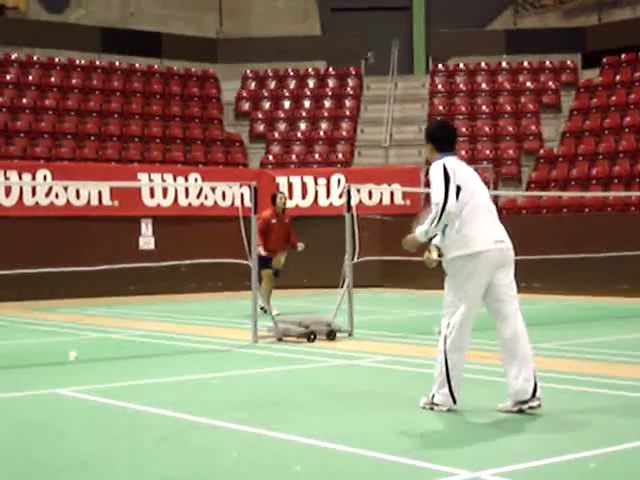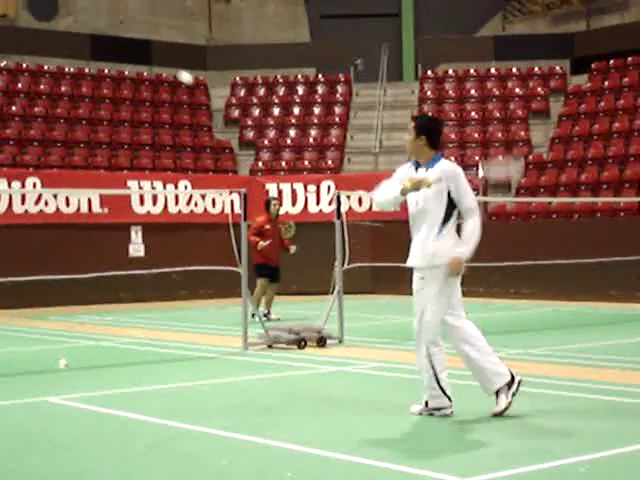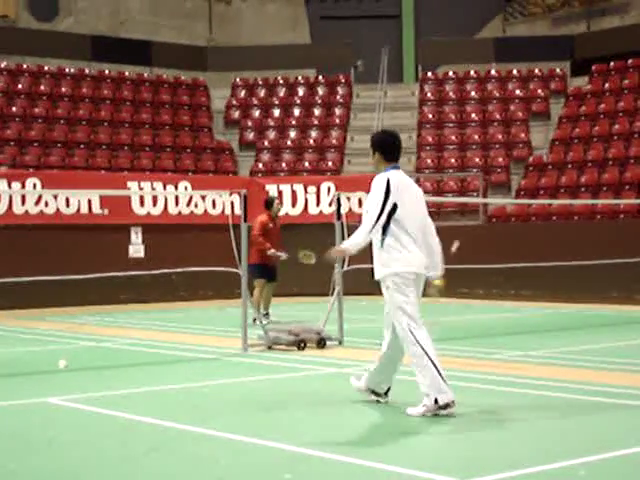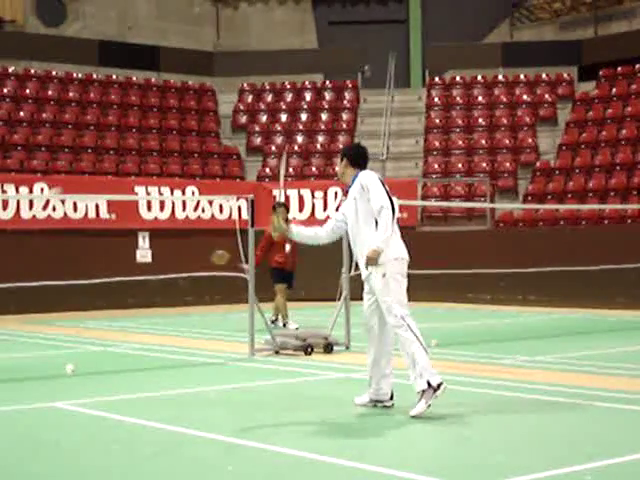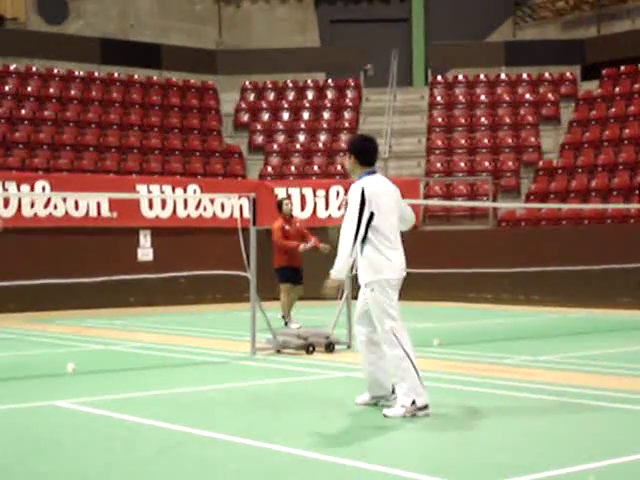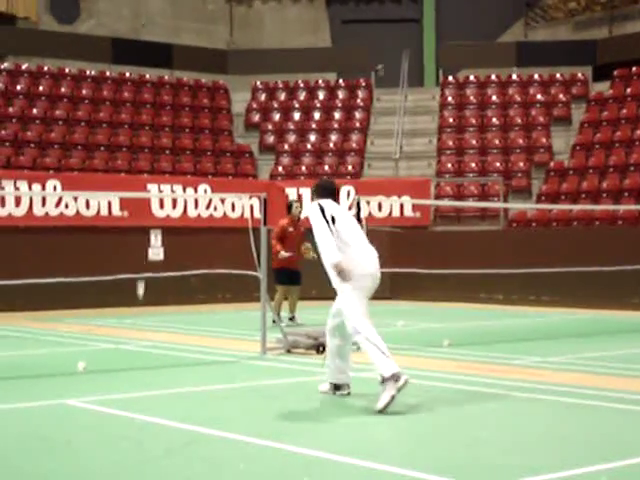
dt=0.7s
person 1, frame 1
left shoulder: (440, 168)
right shoulder: (464, 169)
left elbow: (445, 209)
left wrist: (420, 235)
right wrist: (437, 246)
left hip: (471, 253)
right hip: (500, 247)
left knee: (455, 325)
right knee: (510, 322)
left ankle: (443, 396)
right ankle: (526, 393)
person 1, frame 2
left shoulder: (449, 170)
right shoulder: (407, 172)
left elbow: (472, 215)
right elbow: (381, 199)
left wrist: (462, 254)
right wrist: (404, 188)
left hip: (440, 262)
right hip: (427, 261)
left knee: (426, 331)
right knee: (456, 324)
left ankle: (438, 400)
right ankle: (501, 379)
person 1, frame 3
left shoulder: (384, 181)
right shoulder: (411, 185)
left elbow: (373, 221)
right elbow: (430, 232)
left wrist: (347, 247)
right wrist: (436, 271)
left hip: (398, 269)
right hip: (414, 267)
left knee: (410, 330)
right knee: (395, 329)
left ankle: (439, 396)
right ankle: (377, 384)
person 1, frame 4
left shoulder: (368, 179)
right shoulder: (348, 204)
left elbow: (388, 211)
right elbow: (325, 233)
left wrist: (378, 247)
right wrist: (291, 230)
left hip: (388, 261)
right hip: (372, 270)
left knee: (398, 320)
right knee: (376, 328)
left ankle: (428, 381)
right ankle: (380, 392)
person 1, frame 5
left shoulder: (361, 189)
right shoulder: (387, 185)
left elbow: (352, 235)
right elbow: (408, 218)
left wrist: (337, 275)
right wrist: (391, 223)
left hip: (379, 271)
right hip: (378, 271)
left knee: (390, 332)
right knee: (364, 324)
left ankle: (416, 399)
right ankle: (380, 389)
person 1, frame 6
left shoulder: (316, 206)
right shoulder: (343, 212)
left elbow: (325, 233)
left wrist: (334, 261)
left hip: (353, 272)
right hip: (370, 269)
left knee: (358, 326)
right knee: (336, 326)
left ankle: (391, 375)
right ankle: (338, 381)
person 2, frame 1
left shoulder: (286, 217)
right shoulder: (266, 216)
left elbow: (289, 235)
right elbow: (258, 232)
left wrist: (296, 244)
right wrist: (259, 246)
left hip: (278, 255)
right hip: (265, 254)
left knee: (272, 280)
right knee: (267, 277)
left ankle: (263, 304)
right ankle: (267, 307)
person 2, frame 2
left shoulder: (279, 223)
right shoulder: (260, 221)
left elbow: (282, 239)
right elbow: (251, 236)
left wrist: (289, 246)
right wrist: (258, 242)
left hip: (275, 261)
right hip: (261, 260)
left knee: (273, 286)
right knee: (262, 285)
left ankle: (267, 312)
right ankle: (255, 312)
person 2, frame 3
left shoulder: (275, 221)
right shoulder: (262, 220)
right elbow: (256, 237)
left wrist: (280, 252)
right wrist: (268, 248)
left hip: (271, 260)
right hip: (259, 260)
left knee: (270, 285)
right knee: (260, 285)
left ankle: (265, 313)
right ankle: (257, 316)
person 2, frame 4
right shoulder: (271, 230)
right elbow: (262, 249)
left wrist: (293, 240)
right wrist: (254, 263)
left hip: (290, 266)
right hip: (277, 265)
left knee: (283, 293)
right knee: (281, 291)
left ankle: (274, 318)
right ankle: (286, 321)
person 2, frame 5
left shoulder: (296, 222)
right shoulder: (278, 225)
left elbow: (306, 235)
right elbow: (280, 242)
left wrist: (318, 245)
right wrist: (298, 246)
left hip: (295, 263)
right hip: (283, 263)
left knee: (297, 290)
right knee: (286, 290)
left ankle: (286, 313)
right ankle: (288, 320)
person 2, frame 6
left shoulder: (300, 226)
right shoulder: (283, 224)
right elbow: (274, 240)
left wrist: (307, 253)
right wrist: (280, 251)
left hip: (295, 265)
right hip: (282, 264)
left knee: (295, 291)
right knee: (282, 291)
left ankle: (292, 316)
right ankle: (276, 318)
